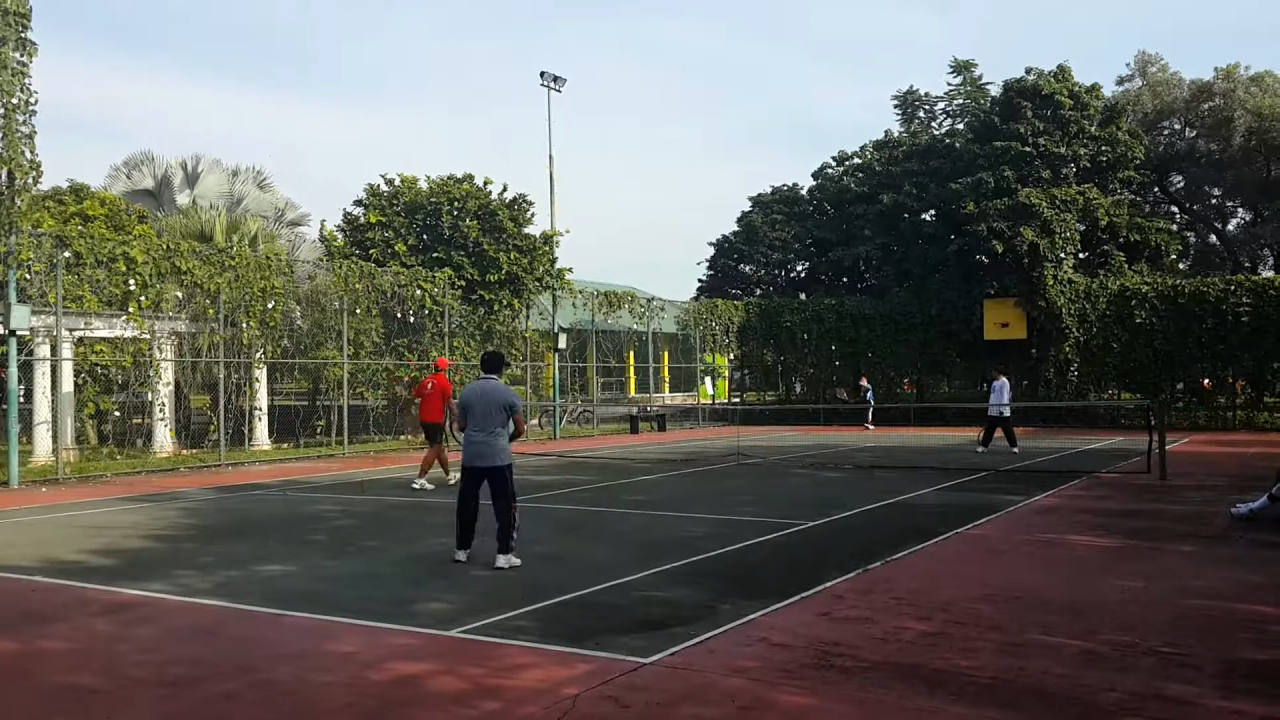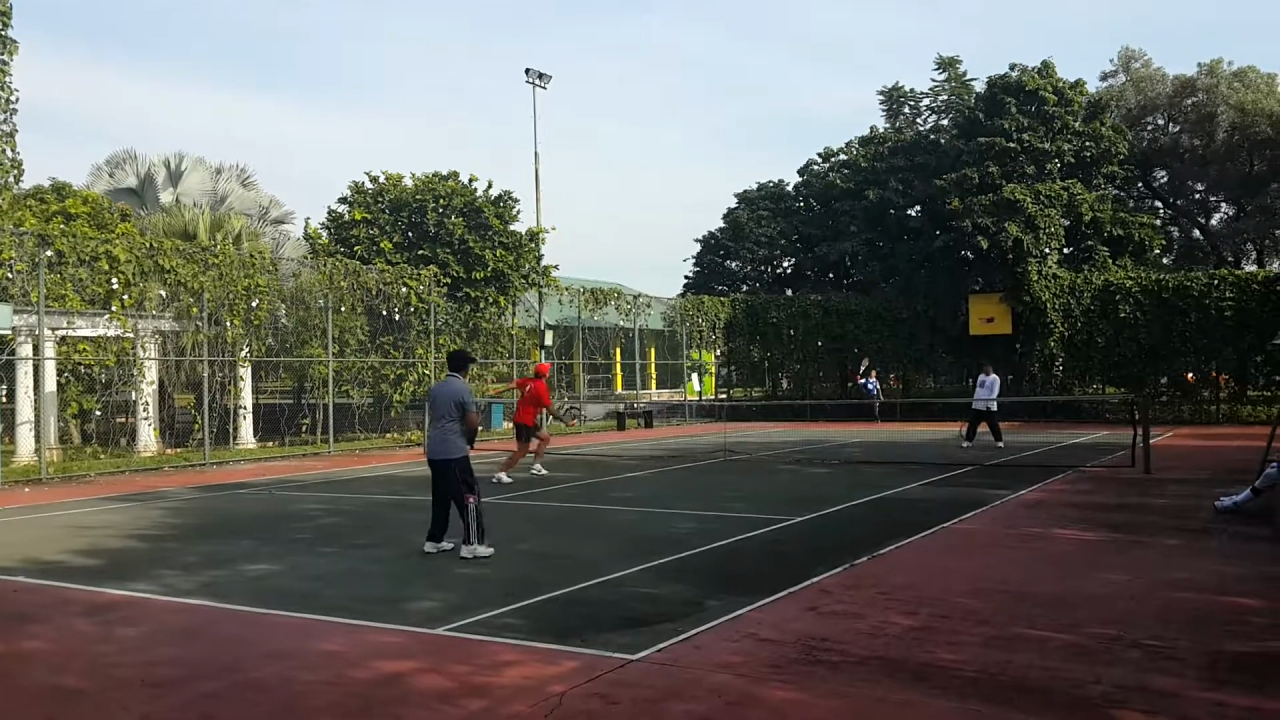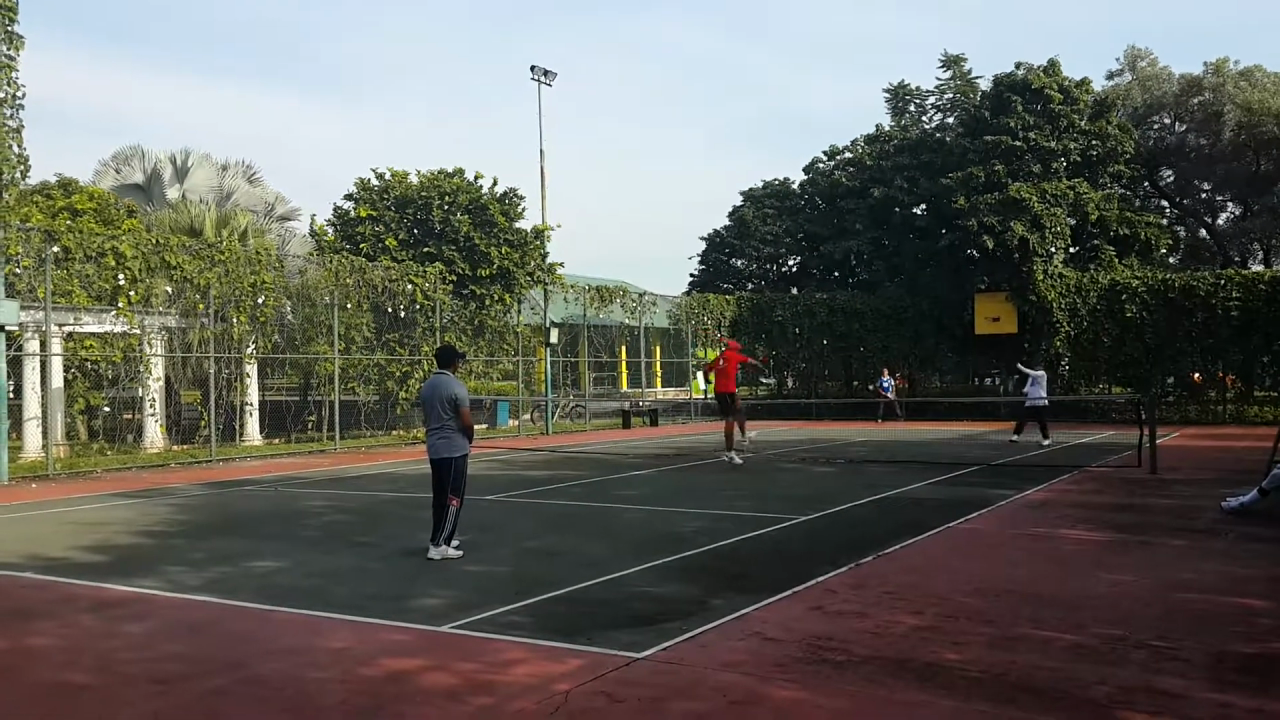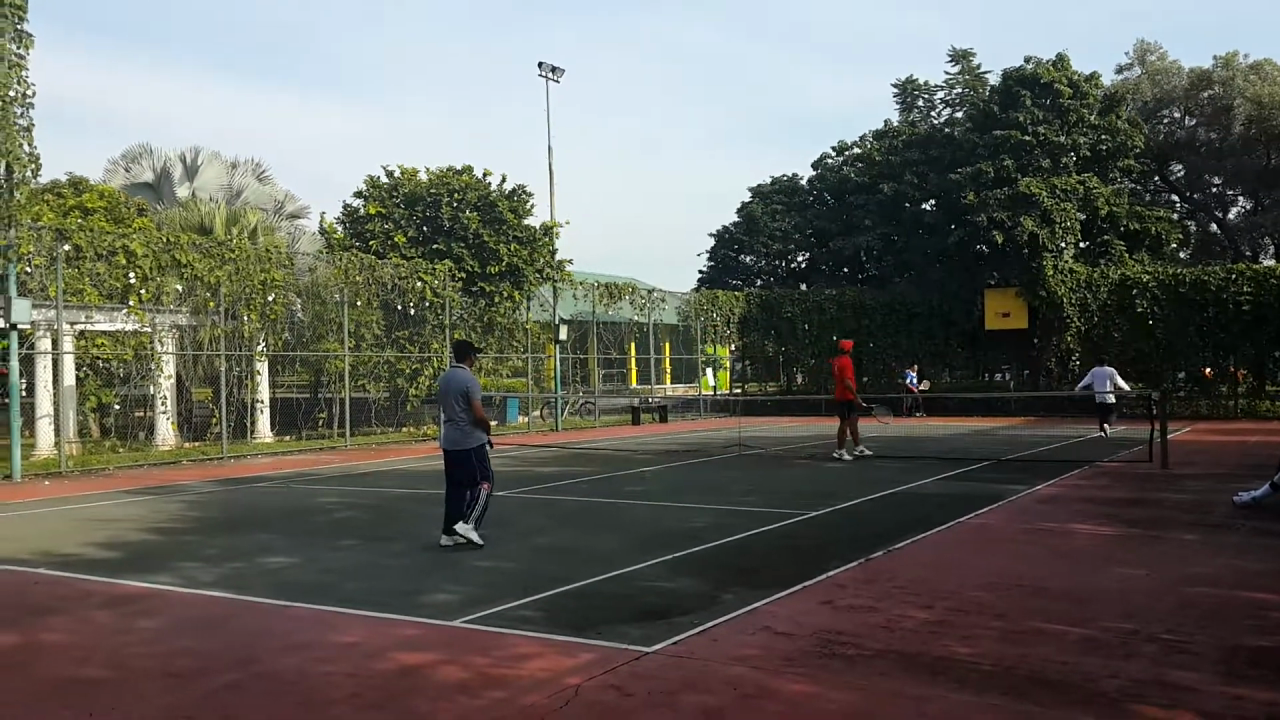
dt=1s
person 1, frame 1
left shoulder: (467, 392)
right shoulder: (508, 393)
left elbow: (461, 425)
right elbow: (520, 429)
left hip: (471, 456)
right hip: (499, 457)
left knee: (467, 504)
right knee: (506, 507)
left ankle: (462, 549)
right ankle: (504, 555)
person 1, frame 2
left shoulder: (435, 388)
right shoulder: (463, 389)
right elbow: (473, 425)
right wrist: (469, 441)
left hip: (434, 450)
right hip: (454, 451)
left knee: (440, 497)
right knee: (468, 496)
left ankle: (434, 540)
right ankle: (472, 544)
person 1, frame 3
left shoulder: (426, 386)
right shoulder: (456, 386)
right elbow: (467, 422)
right wrist: (469, 440)
left hip: (434, 448)
right hip: (454, 449)
left knee: (440, 496)
right knee: (453, 498)
left ankle: (441, 538)
right ankle: (438, 545)
person 1, frame 4
left shoulder: (443, 378)
right shoulder: (469, 379)
right elbow: (479, 415)
right wrist: (487, 431)
left hip: (449, 441)
right hip: (470, 440)
left knee: (455, 488)
right knee: (483, 483)
